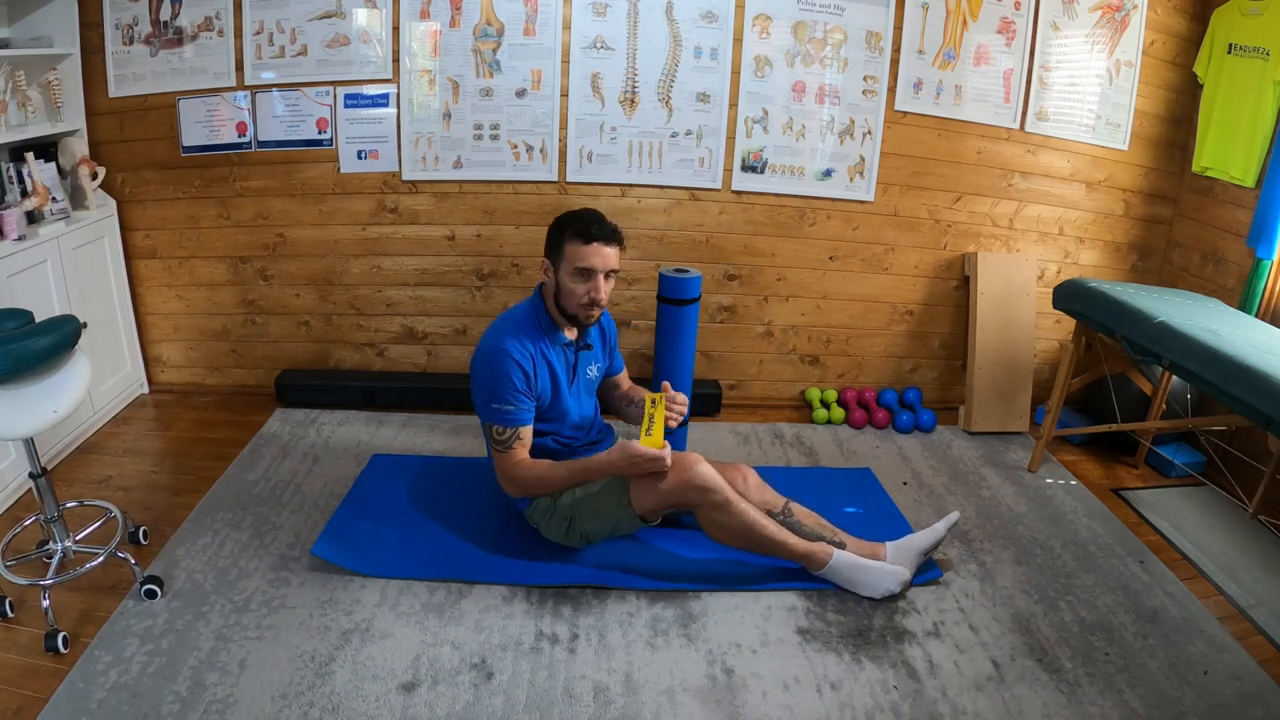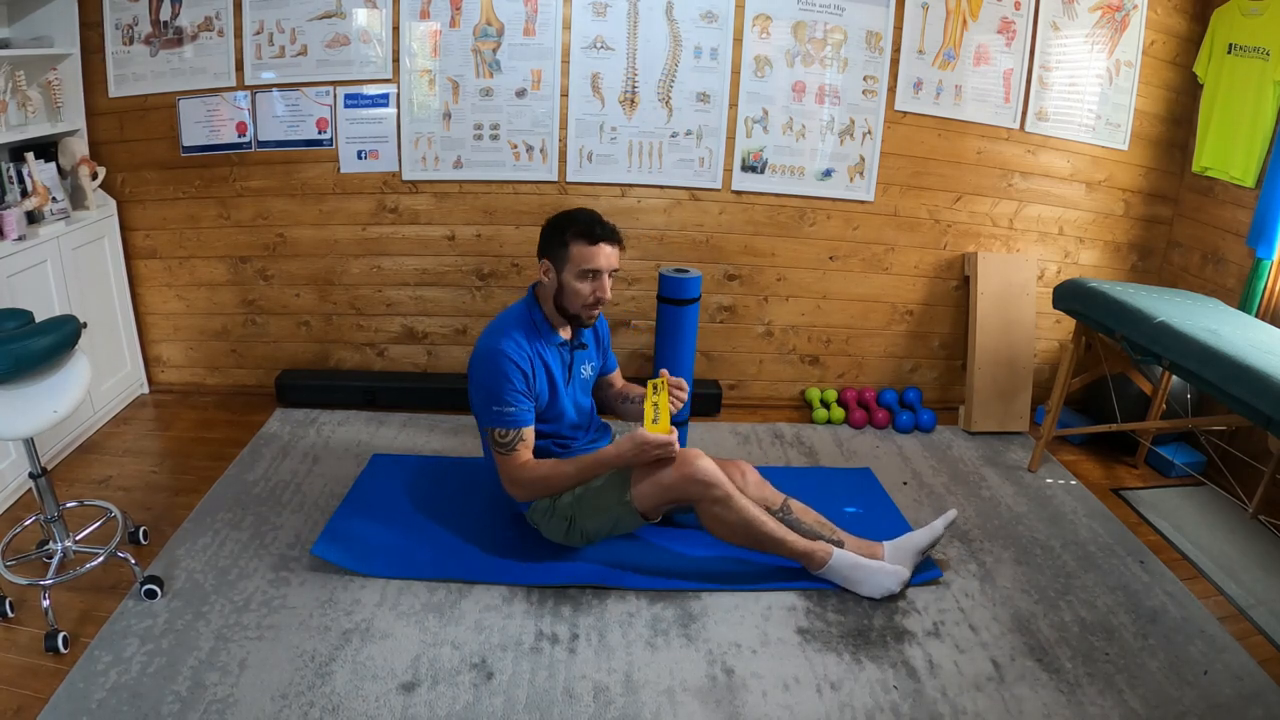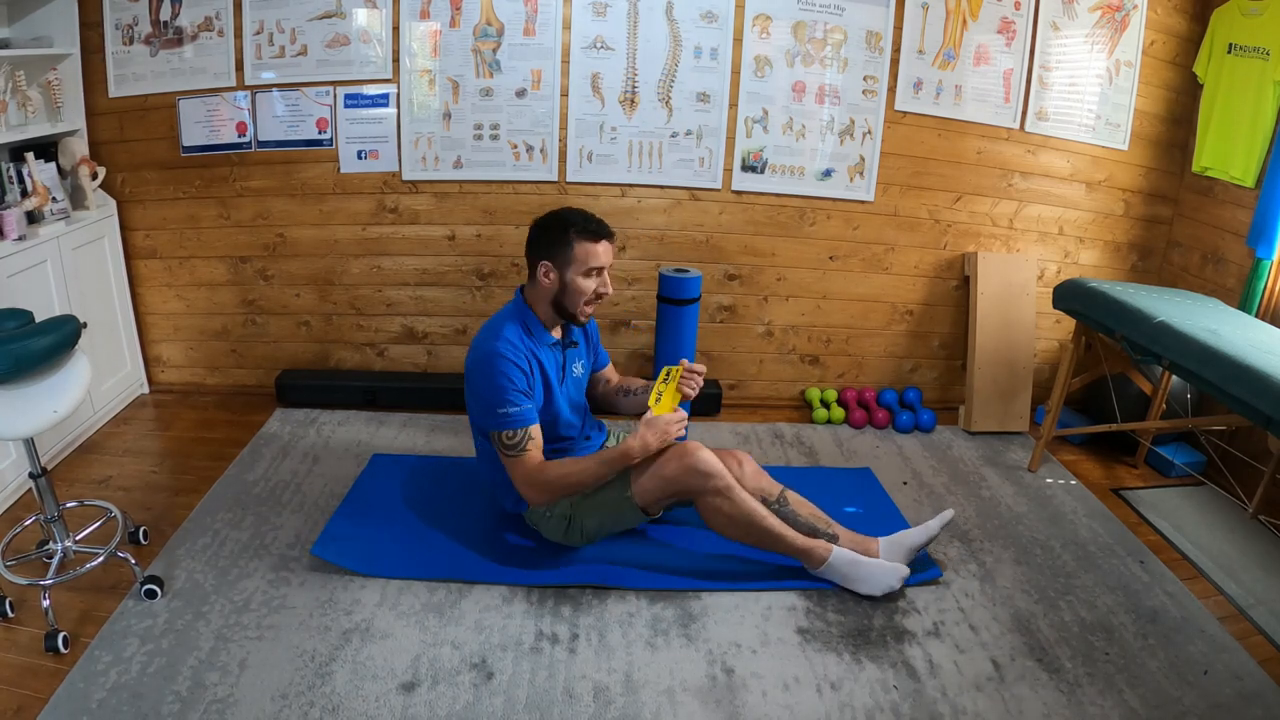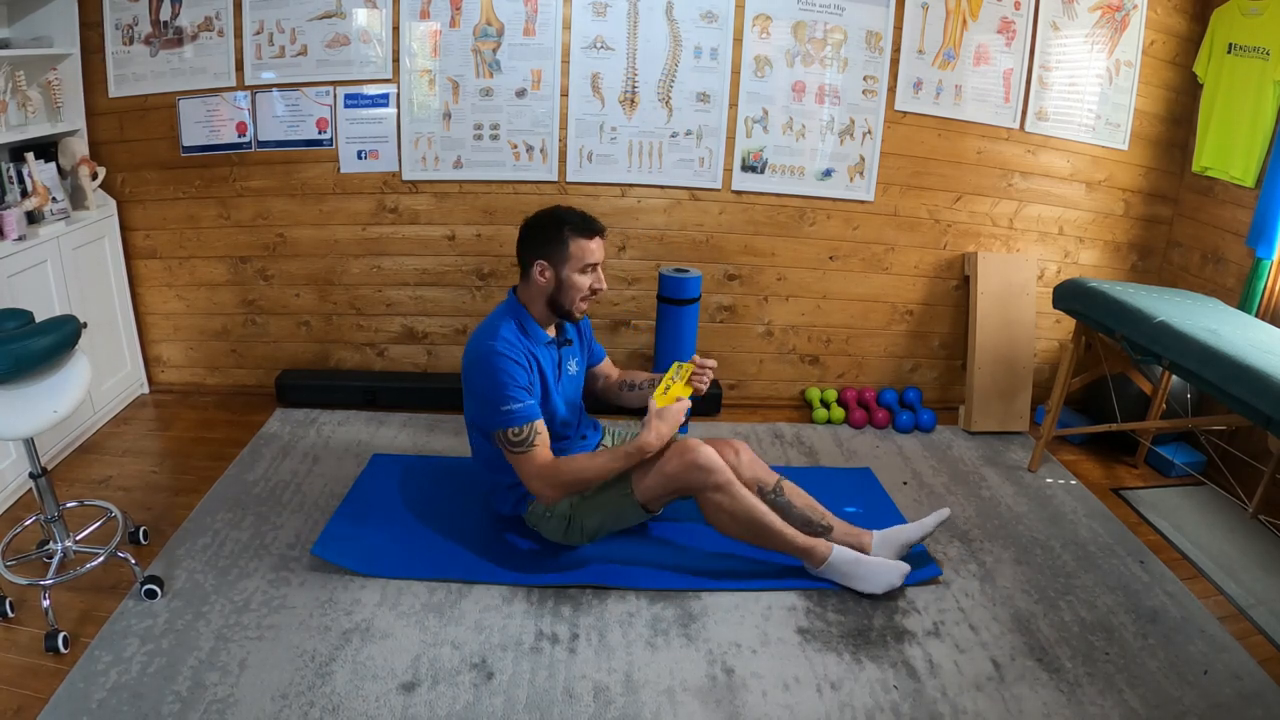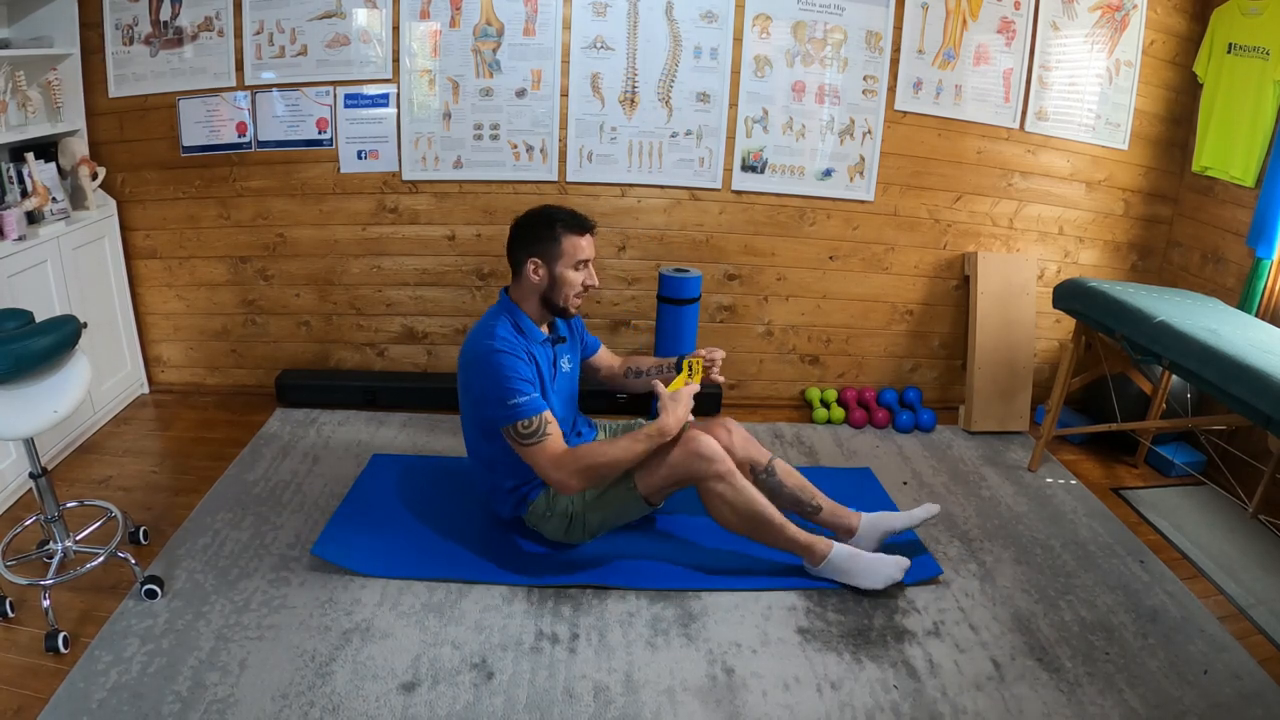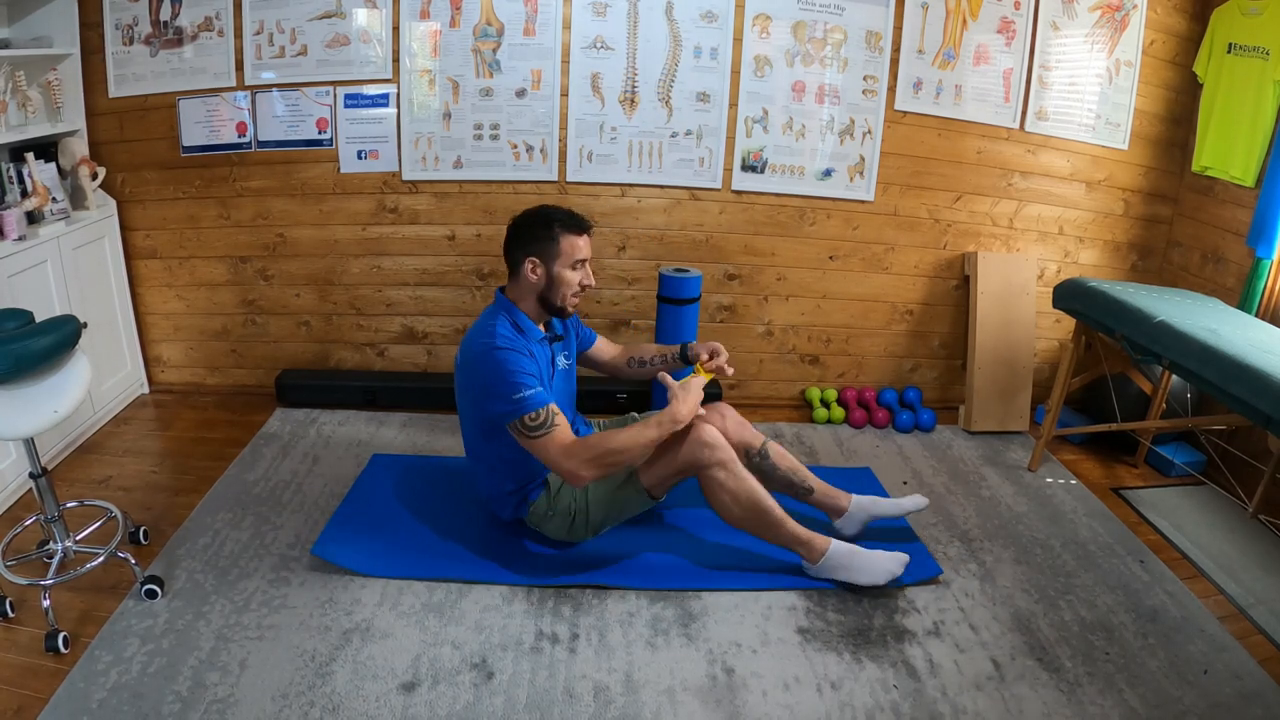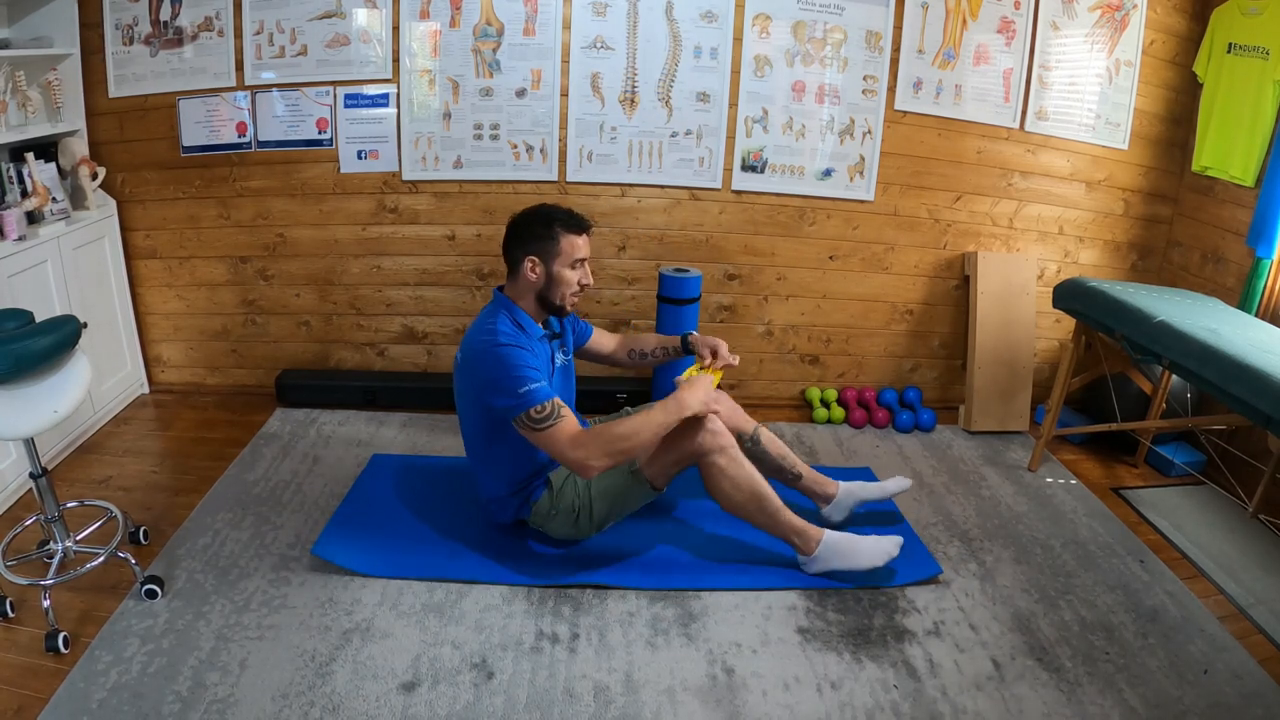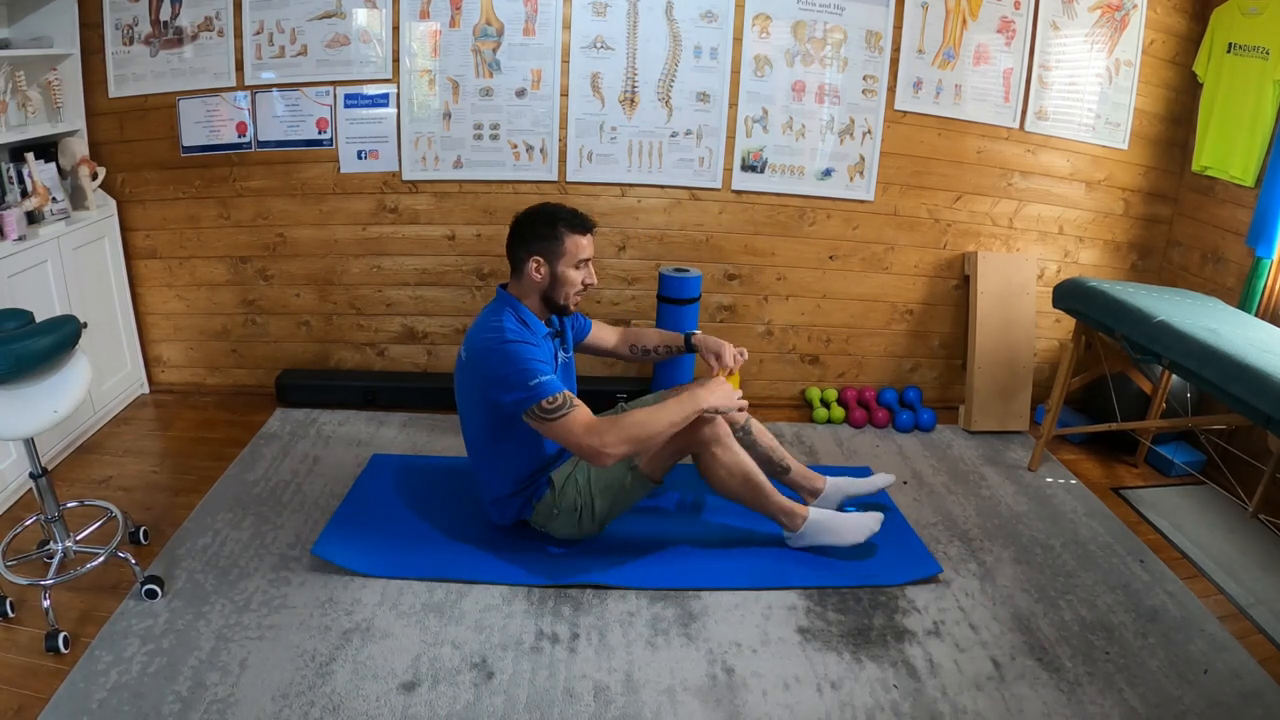
dt=0.1s
person 1, frame 1
left shoulder: (596, 322)
right shoulder: (508, 352)
right elbow: (514, 478)
left wrist: (656, 406)
right wrist: (614, 463)
left hip: (601, 456)
right hip: (557, 498)
left knee: (741, 479)
right knee: (692, 473)
left ankle: (876, 554)
right ankle: (822, 560)
person 1, frame 2
left shoulder: (589, 321)
right shoulder: (505, 353)
right elbow: (518, 480)
right wrist: (619, 455)
left hip: (600, 452)
right hip: (556, 497)
left knee: (740, 476)
right knee: (692, 468)
left ankle: (875, 553)
right ankle: (821, 558)
person 1, frame 3
left shoulder: (574, 320)
right shoulder: (502, 355)
left elbow: (608, 390)
right elbow: (534, 483)
right wrist: (635, 448)
left hip: (592, 449)
right hip: (555, 502)
left knee: (738, 465)
right knee: (694, 463)
left ankle: (870, 549)
right ankle: (822, 557)
person 1, frame 4
left shoulder: (566, 318)
right shoulder: (500, 354)
left elbow: (608, 383)
right elbow: (545, 481)
right wrist: (646, 441)
left hip: (589, 447)
right hip: (554, 502)
left knee: (734, 454)
right knee: (694, 460)
left ankle: (865, 542)
right ankle: (822, 556)
person 1, frame 5
left shoulder: (556, 316)
right shoulder: (500, 353)
left elbow: (617, 369)
right elbow: (565, 472)
left wrist: (683, 365)
right wrist: (662, 427)
left hip: (577, 444)
right hip: (547, 499)
left knee: (727, 433)
right knee: (701, 452)
left ankle: (855, 527)
right ankle: (821, 553)
person 1, frame 6
left shoulder: (552, 315)
right shoulder: (499, 351)
left elbow: (618, 357)
right elbow: (578, 464)
left wrist: (686, 353)
right wrist: (672, 415)
left hip: (573, 443)
right hip: (547, 496)
left knee: (721, 417)
right knee: (701, 442)
left ankle: (845, 508)
right ankle: (818, 551)
person 1, frame 7
left shoulder: (545, 314)
right shoulder: (503, 348)
left elbow: (620, 346)
right elbow: (584, 454)
left wrist: (689, 344)
right wrist: (679, 405)
left hip: (563, 458)
right hip: (545, 498)
left knee: (712, 407)
right knee: (703, 429)
left ankle: (830, 493)
right ankle: (811, 543)
person 1, frame 8
left shoulder: (547, 310)
right shoulder: (508, 345)
left elbow: (620, 339)
right elbow: (601, 444)
left wrist: (695, 341)
right wrist: (698, 402)
left hip: (564, 457)
right hip: (549, 499)
left knee: (712, 398)
right knee: (703, 417)
left ankle: (817, 490)
right ankle: (799, 521)
